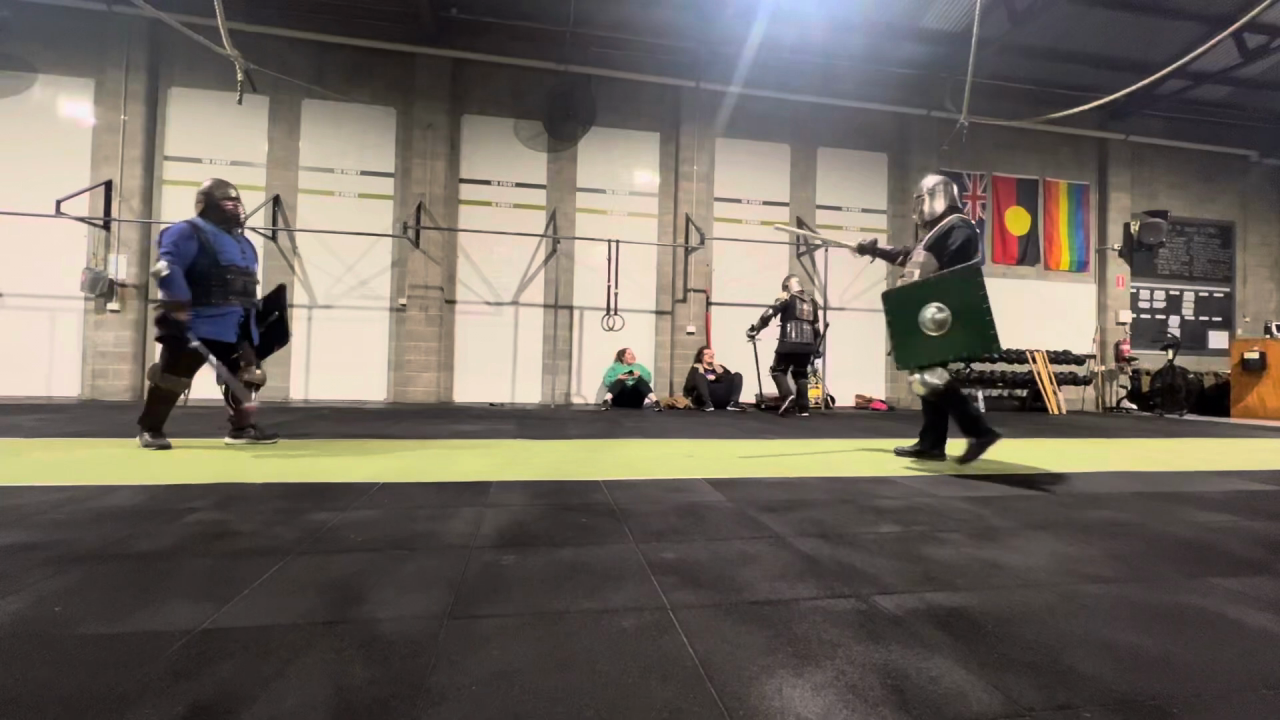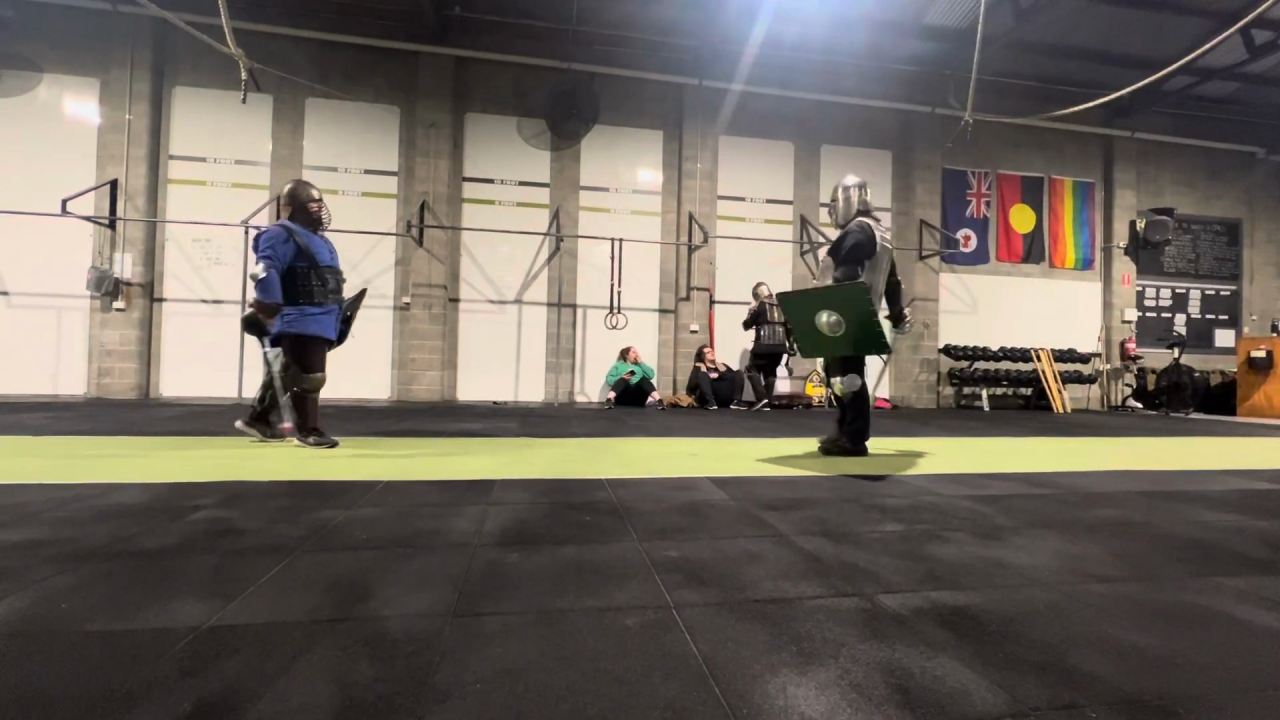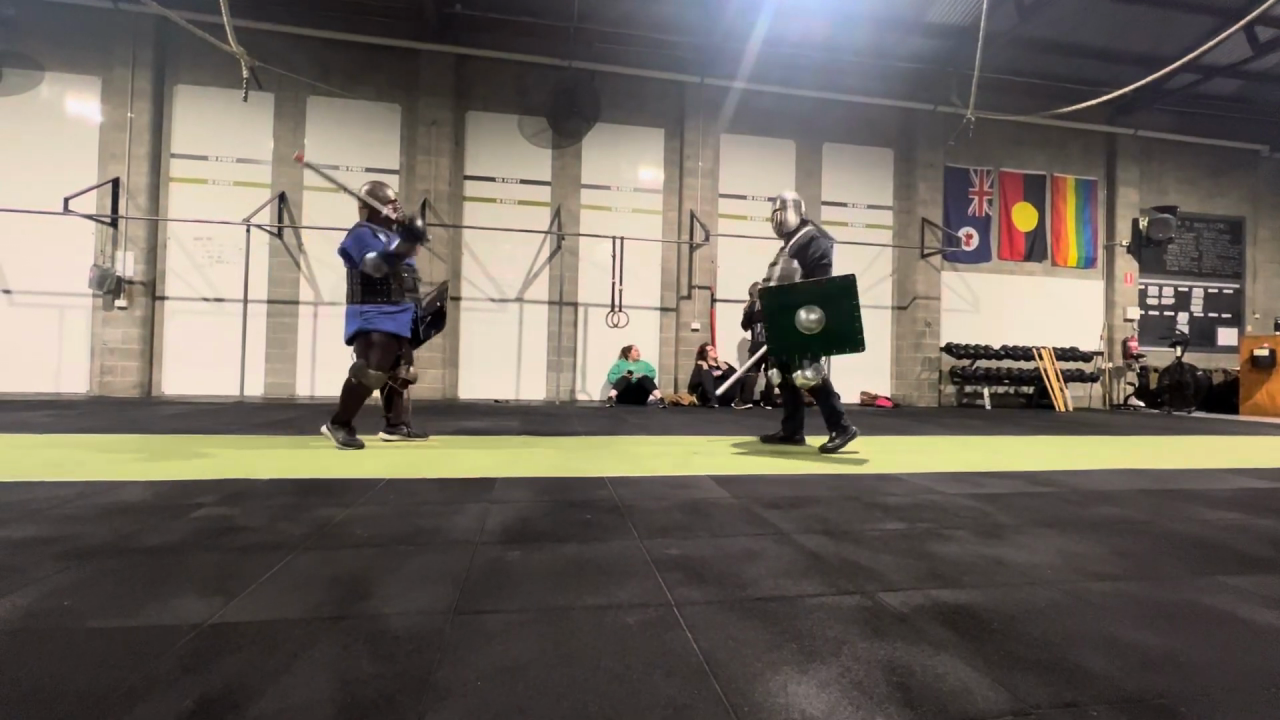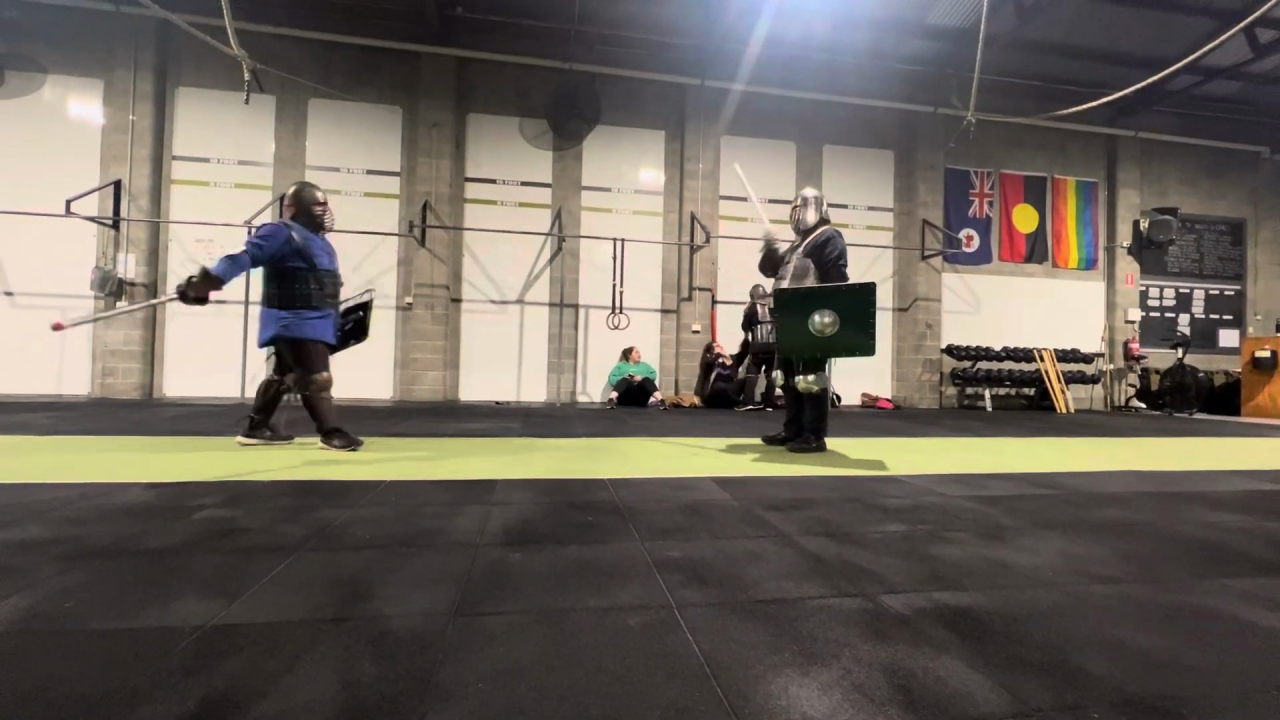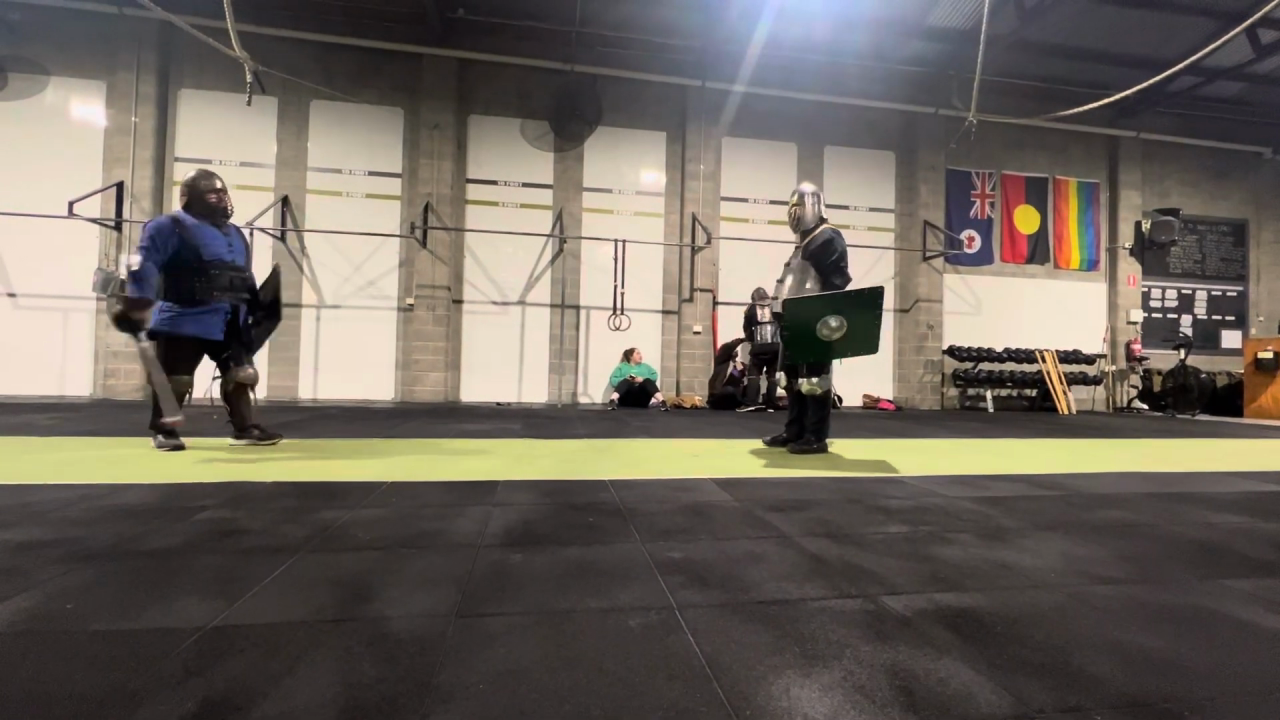
dt=1s
person 1, frame 1
left shoulder: (959, 227)
right shoulder: (939, 230)
right elbow: (908, 256)
right wrist: (875, 249)
left knee: (930, 375)
right knee: (931, 377)
left ankle: (980, 431)
right ankle: (931, 443)
person 1, frame 2
left shoulder: (857, 231)
right shoulder: (875, 232)
left elbow: (845, 277)
right elbow: (888, 277)
right wrist: (898, 313)
left knee: (847, 377)
right knee: (840, 372)
left ankle: (855, 439)
right ankle: (847, 434)
person 1, frame 3
left shoulder: (812, 238)
right shoulder: (786, 247)
left elbow: (820, 278)
right knee: (785, 377)
left ankle: (841, 428)
right ankle: (792, 430)
person 1, frame 4
left shoulder: (828, 238)
right shoulder: (796, 244)
left elbow: (837, 279)
right elbow: (768, 269)
right wrist: (771, 249)
left knee: (810, 376)
right knee: (789, 376)
left ankle: (815, 436)
right ankle: (793, 430)
person 1, frame 5
left shoulder: (828, 237)
right shoulder: (806, 240)
left elbow: (836, 280)
left knee: (814, 378)
right knee: (792, 377)
left ankle: (816, 437)
right ankle: (795, 431)
person 2, frame 1
left shoulder: (240, 240)
right shoulder: (190, 233)
left elbow: (247, 282)
right elbow: (168, 268)
left wrist: (252, 314)
right wrist: (176, 305)
left hip: (234, 322)
right hip: (198, 319)
left knee: (246, 373)
right knee: (174, 373)
left ankle: (242, 428)
right ankle: (149, 429)
person 2, frame 2
left shoulder: (317, 238)
right shoulder: (281, 235)
left elbow: (326, 279)
right elbow: (265, 273)
left wrist: (338, 314)
right wrist: (265, 308)
left hip: (320, 319)
right hip: (299, 318)
left knee: (294, 372)
right knee: (307, 374)
left ankle: (256, 419)
right ankle: (307, 430)
person 2, frame 3
left shoulder: (388, 235)
right shoulder: (363, 234)
right elbow: (375, 265)
right wrist: (403, 245)
left hip: (397, 317)
right hip: (373, 317)
left knee: (400, 372)
right knee: (370, 371)
left ankle: (396, 425)
right ankle: (339, 424)
person 2, frame 4
left shoulder: (319, 242)
right shoulder: (282, 234)
right elbow: (244, 256)
left wrist: (335, 318)
right wrist: (206, 281)
left hip: (315, 323)
right hip: (294, 321)
left knee: (285, 376)
right knee: (315, 377)
left ankle: (256, 428)
right ankle: (332, 433)
person 2, frame 5
left shoulder: (233, 233)
right shoulder: (171, 227)
left elbow: (243, 275)
right elbow: (145, 265)
right wrist: (134, 306)
left hip: (228, 320)
right hip: (186, 317)
left knee: (240, 373)
right knee: (175, 378)
left ankle: (246, 429)
right ankle: (164, 432)
